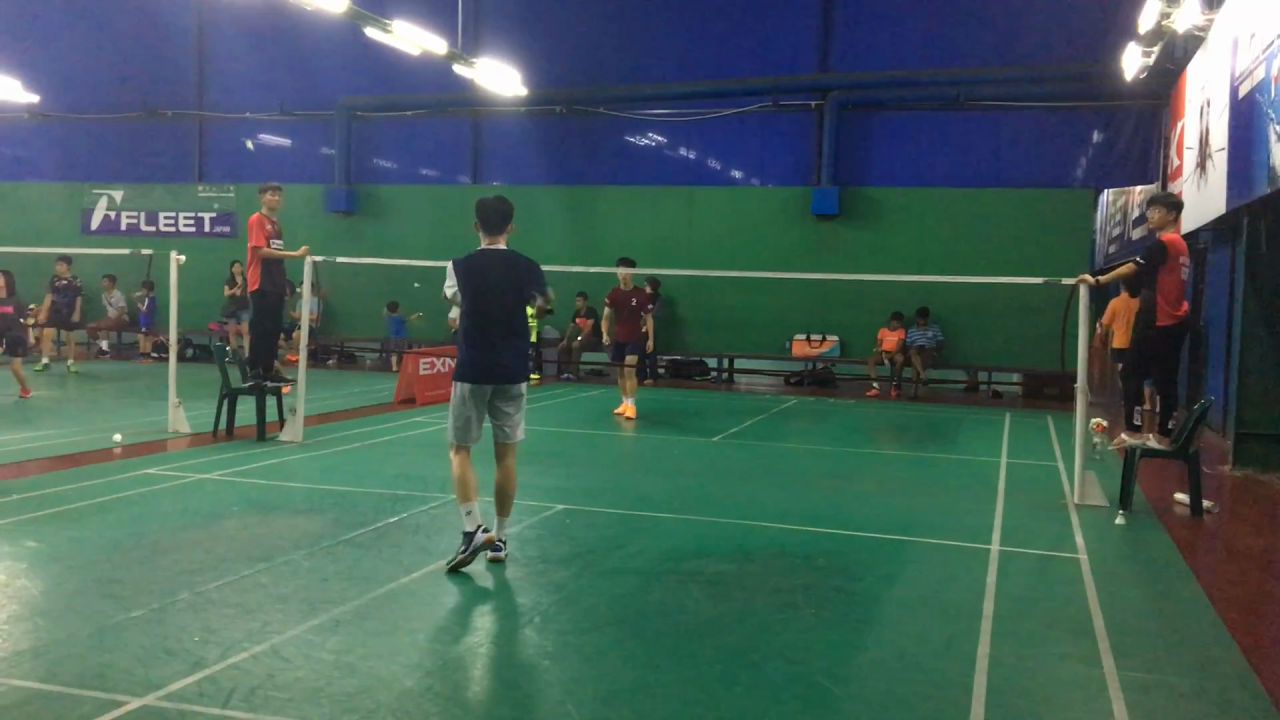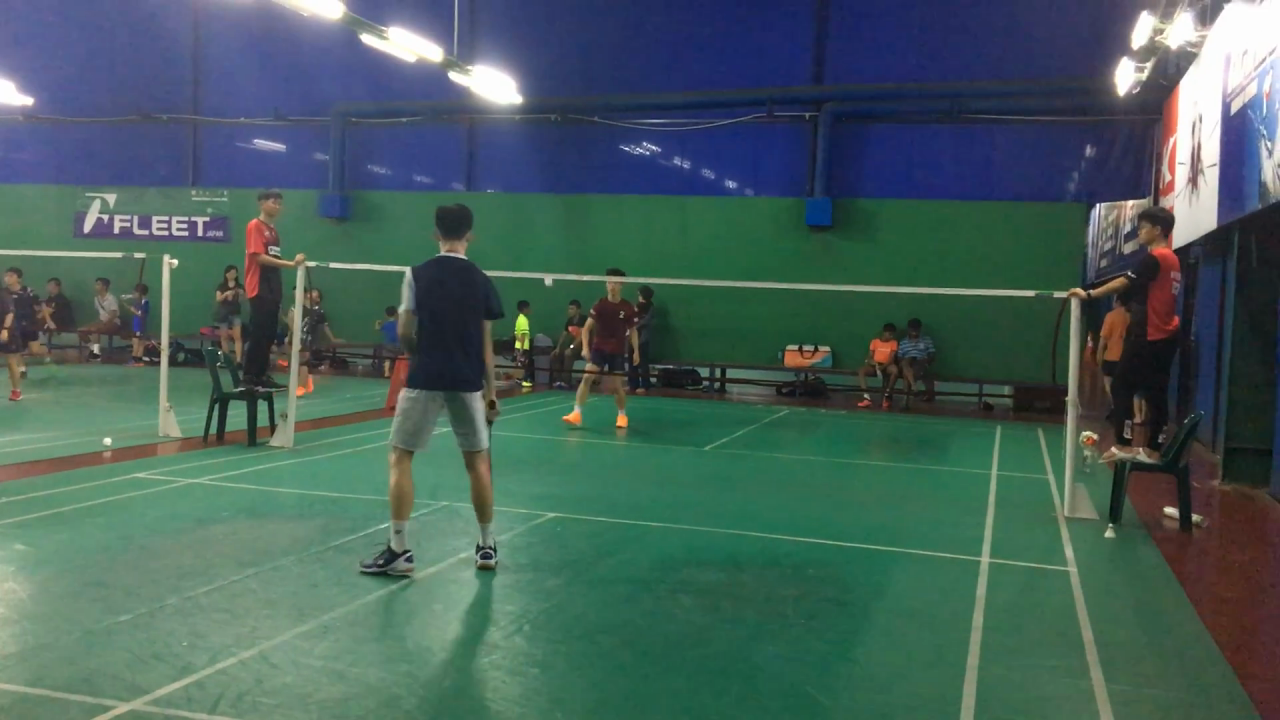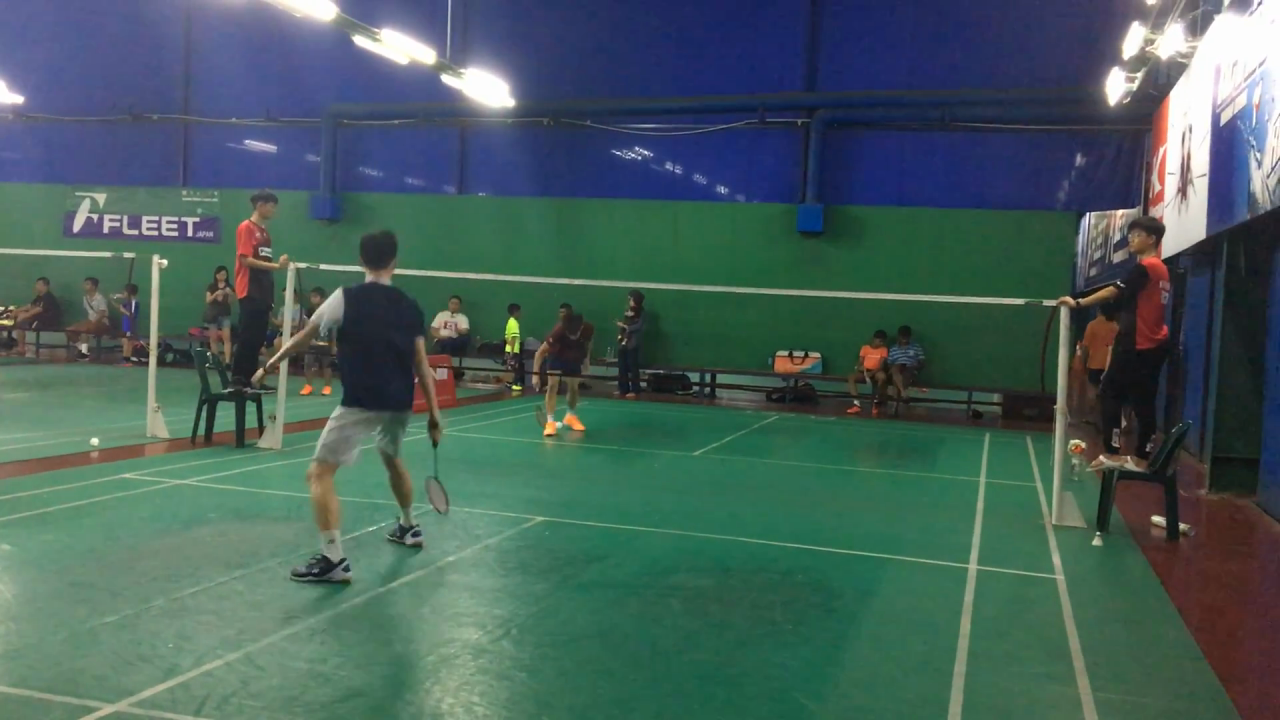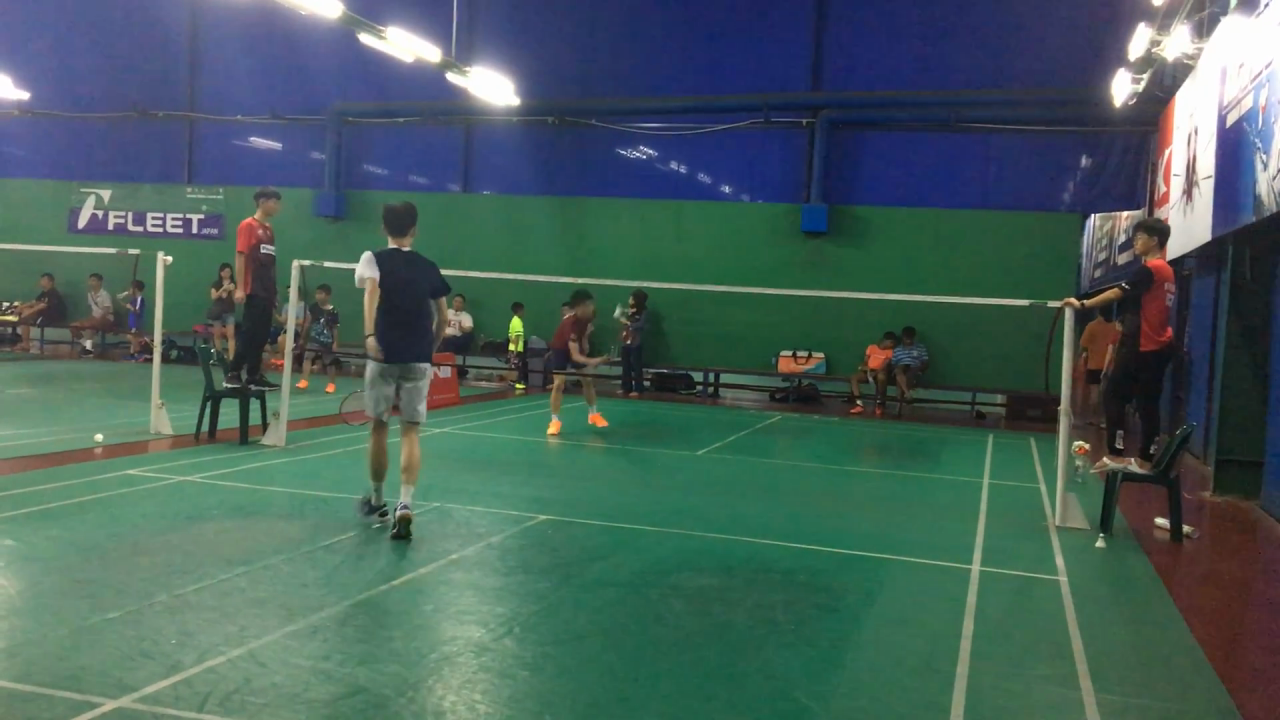
dt=0.5s
person 1, frame 1
left shoulder: (460, 267)
right shoulder: (528, 268)
right elbow: (547, 304)
left hip: (472, 371)
right hip: (513, 372)
left knee: (459, 452)
right knee: (506, 455)
left ankle: (474, 529)
right ankle: (499, 538)
person 1, frame 2
left shoulder: (418, 274)
right shoulder: (482, 281)
left elbow: (404, 333)
right elbow: (486, 343)
right wrist: (491, 392)
left hip: (424, 379)
right hip: (467, 382)
left knee: (400, 459)
right knee: (477, 463)
left ankle: (399, 550)
right ankle: (487, 546)
person 1, frame 3
left shoulder: (347, 297)
right shoulder: (409, 306)
left elbow: (305, 336)
right elbow: (421, 362)
left wrist: (269, 366)
right wrist: (434, 412)
left hip: (361, 402)
right hip: (400, 401)
left knee: (318, 474)
right knee: (391, 455)
left ankle: (333, 558)
right ankle: (409, 526)
person 1, frame 4
left shoulder: (373, 259)
right shoulder: (429, 268)
left elbow: (372, 290)
right elbow: (442, 318)
left wrist: (370, 334)
left hip: (384, 356)
right hip: (417, 358)
left knee: (379, 428)
right knee: (410, 433)
left ankle: (377, 500)
right ankle: (404, 506)
person 2, frame 1
left shoulder: (1163, 243)
right shoulder: (1180, 245)
left elbow: (1132, 268)
left wrist: (1097, 280)
left hip: (1158, 324)
right hip: (1174, 322)
left knee: (1131, 373)
right knee: (1166, 379)
left ankle: (1134, 431)
right ankle: (1163, 435)
person 2, frame 2
left shoulder: (1154, 258)
right shoulder: (1171, 260)
left elbow: (1123, 282)
left wrist: (1089, 294)
left hip: (1148, 338)
right hip: (1164, 336)
left knee: (1122, 386)
right knee: (1156, 393)
left ankle: (1124, 445)
right ankle: (1153, 449)
person 2, frame 3
left shoulder: (1144, 268)
right shoulder: (1160, 269)
left elbow: (1113, 292)
left wrist: (1078, 303)
left hip: (1137, 347)
right hip: (1153, 346)
left knee: (1110, 395)
right knee: (1144, 402)
left ankle: (1112, 453)
right ankle: (1141, 458)
person 2, frame 4
left shoulder: (1149, 269)
right shoulder: (1166, 271)
left elbow: (1117, 294)
left wrist: (1082, 304)
left hip: (1141, 348)
right hip: (1158, 348)
left knee: (1113, 396)
right knee: (1148, 404)
left ankle: (1116, 455)
right ankle: (1145, 460)
person 3, frame 1
left shoulder: (276, 224)
right shoulder: (256, 220)
right elbow: (261, 251)
left wrist: (284, 284)
right wrist: (295, 254)
left hip: (276, 285)
right hip: (261, 285)
left knee: (274, 329)
right knee: (260, 330)
left ankle: (269, 371)
right ankle: (254, 373)
person 3, frame 2
left shoulder: (273, 230)
right shoulder: (255, 226)
right elbow: (259, 257)
right wrist: (291, 263)
left hip: (272, 291)
right hip: (259, 290)
left knee: (269, 335)
right knee: (258, 334)
left ankle: (261, 376)
right ankle: (248, 377)
person 3, frame 3
left shoulder: (265, 231)
right shoulder: (246, 228)
right elbow: (245, 260)
right wrist: (276, 265)
left hip: (263, 293)
right hip: (250, 292)
left knee: (259, 337)
right knee: (248, 336)
left ankle: (250, 377)
right ankle: (237, 378)
person 3, frame 4
left shoulder: (269, 229)
right shoulder: (248, 225)
right elbow: (240, 257)
left wrist: (274, 290)
right wrist: (240, 288)
left hip: (267, 291)
right hip: (253, 291)
left knee: (262, 334)
right knee: (251, 332)
left ankle: (254, 376)
right ankle: (233, 374)
